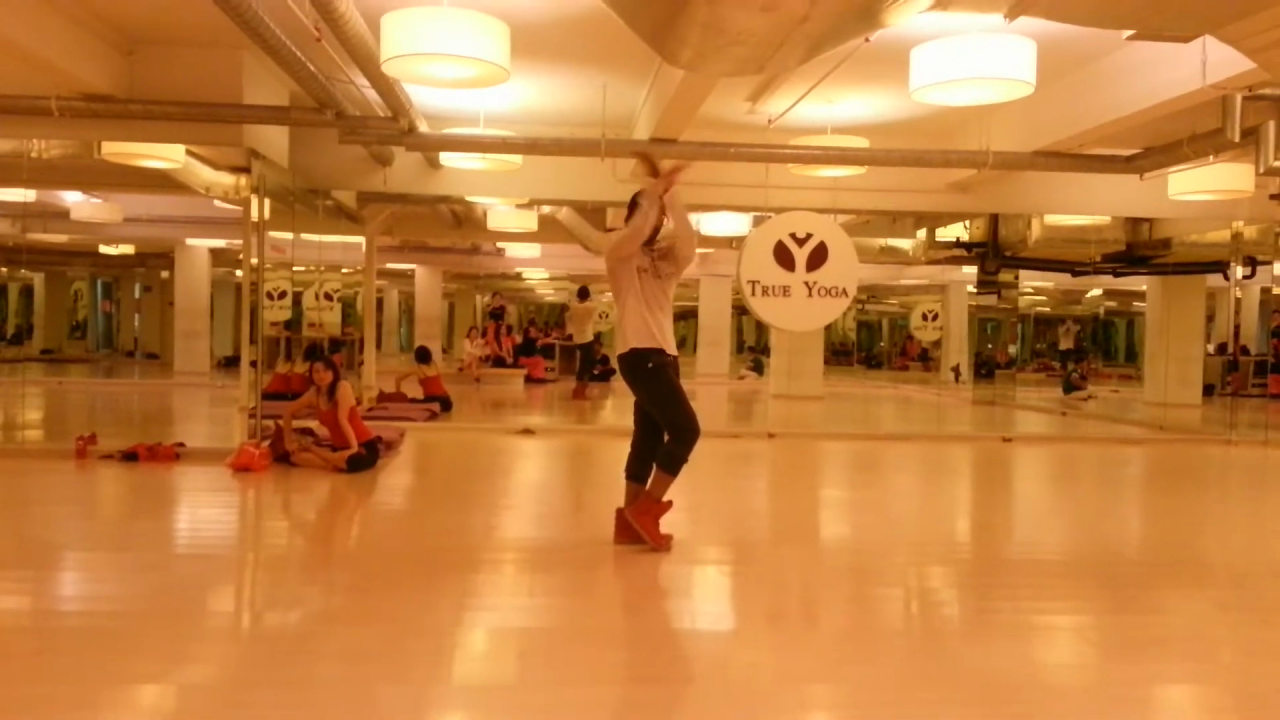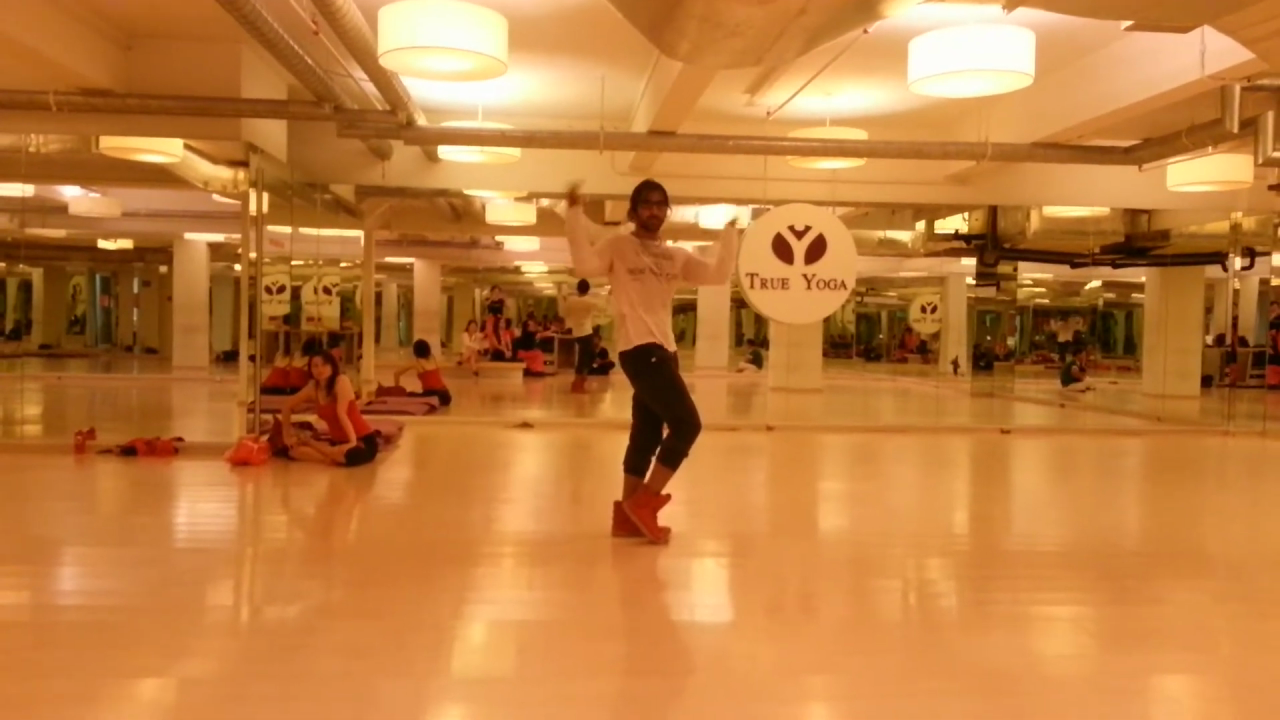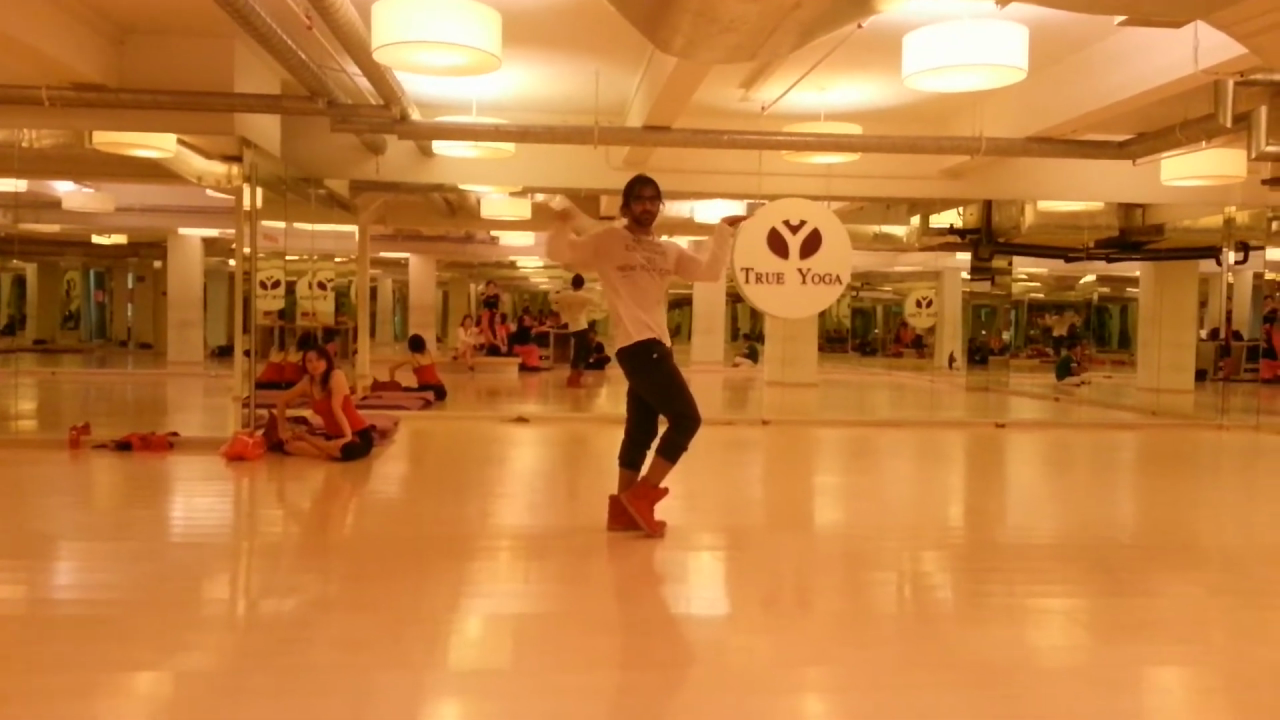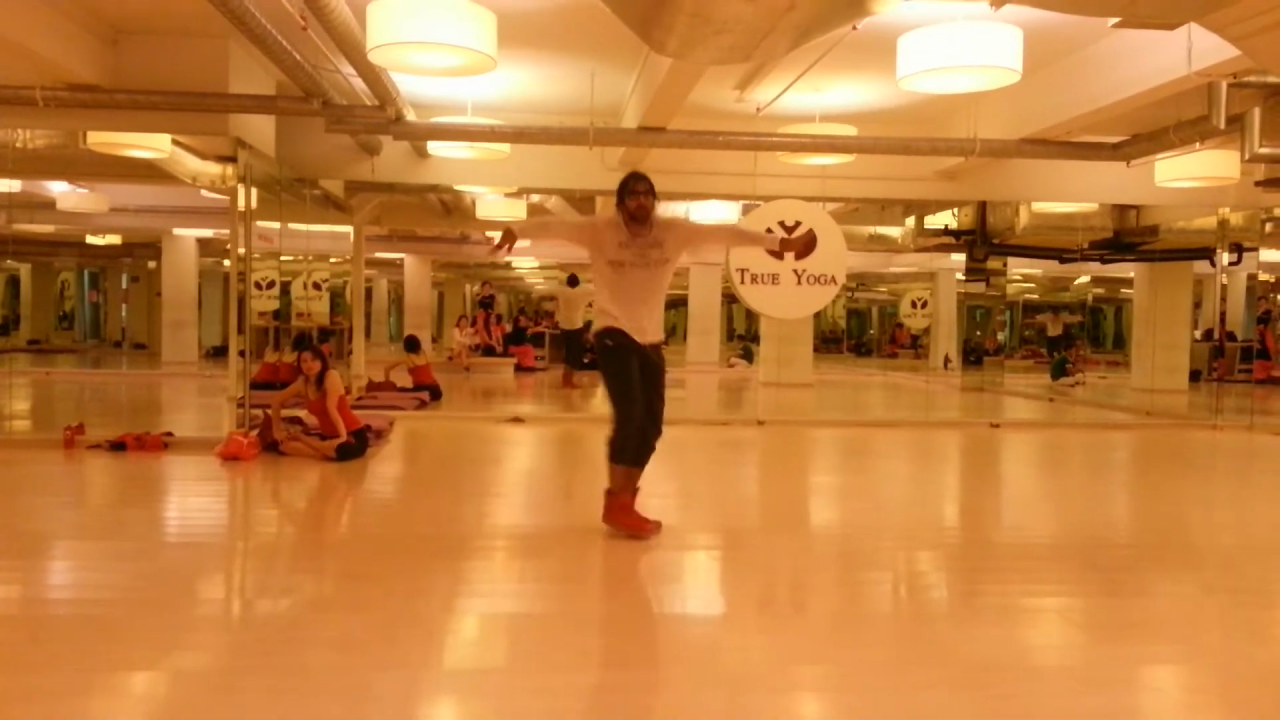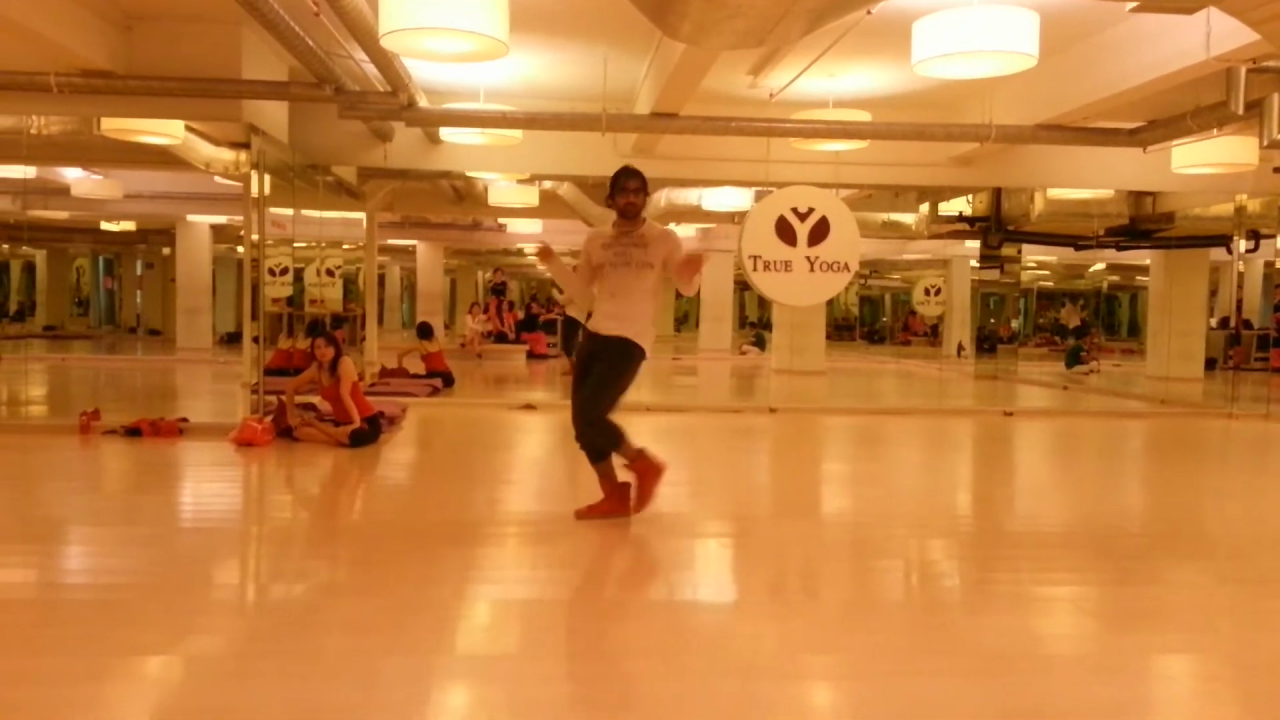
dt=0.5s
person 1, frame 1
left shoulder: (671, 256)
right shoulder: (621, 251)
left elbow: (689, 237)
right elbow: (638, 229)
left wrist: (667, 191)
right wrist: (655, 192)
left hip: (665, 355)
right hip: (638, 353)
left knee: (649, 439)
right knee: (685, 429)
left ankle: (630, 520)
right ankle: (646, 507)
person 1, frame 2
left shoulder: (677, 256)
right shoulder: (618, 245)
left elbow: (718, 275)
right elbow: (584, 265)
left wrist: (729, 233)
right wrist: (575, 212)
left hip: (664, 350)
right hip: (639, 349)
left knee: (647, 434)
right knee: (687, 423)
left ankle: (628, 513)
right ankle: (645, 501)
person 1, frame 3
left shoulder: (668, 250)
right shoulder: (609, 239)
left elbow: (713, 274)
right elbow: (565, 255)
left wrist: (724, 231)
right wrist: (561, 227)
left hip: (655, 346)
right hip: (635, 346)
left knee: (641, 431)
right knee: (686, 418)
left ankle: (623, 507)
right ankle: (642, 495)
person 1, frame 4
left shoulder: (673, 231)
right shoulder: (601, 228)
left elbow: (723, 233)
right elbow: (553, 226)
left wrist: (770, 241)
right wrist: (517, 231)
left hip: (651, 341)
right hip: (613, 336)
left knee: (649, 427)
right knee: (629, 417)
left ankle: (620, 503)
right ankle: (618, 504)
person 1, frame 5
left shoulder: (663, 238)
right shoulder: (596, 240)
left elbow: (688, 285)
right elbow: (578, 288)
left wrist: (692, 272)
right wrist: (553, 263)
left hip: (629, 338)
right hip: (595, 336)
left knee: (592, 415)
right knee: (586, 420)
left ankle: (642, 464)
right ankle: (615, 493)
